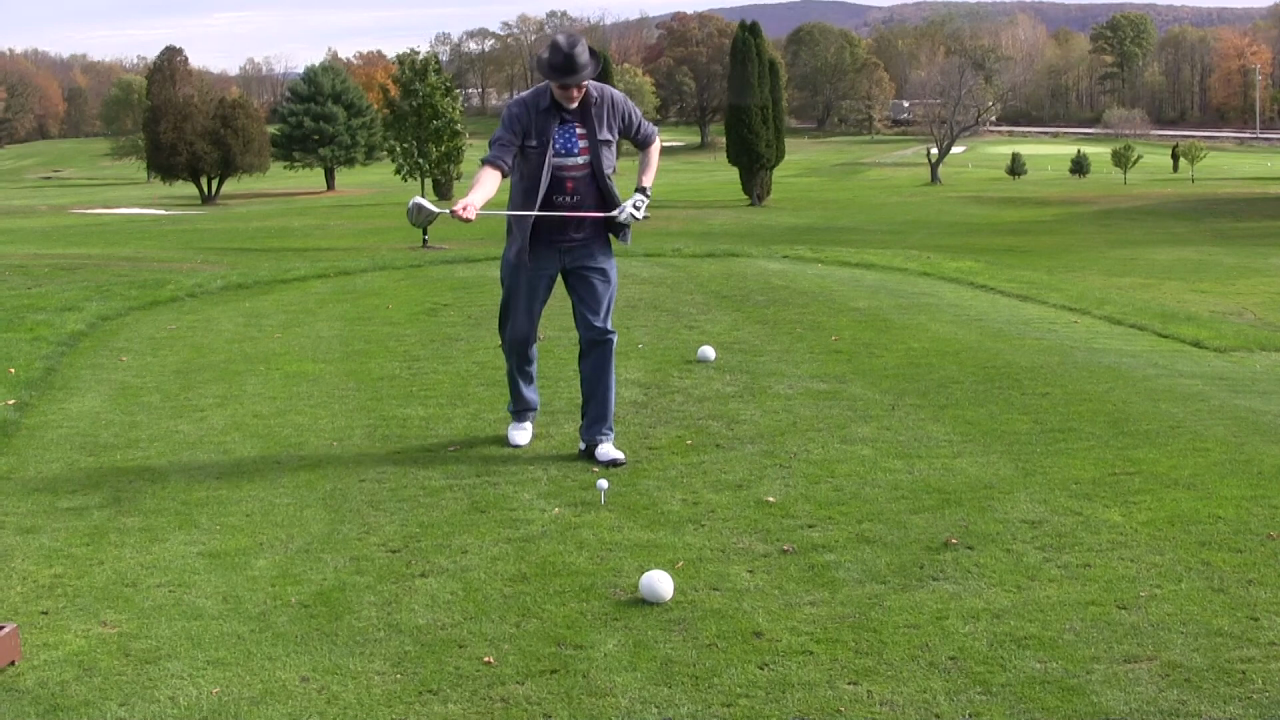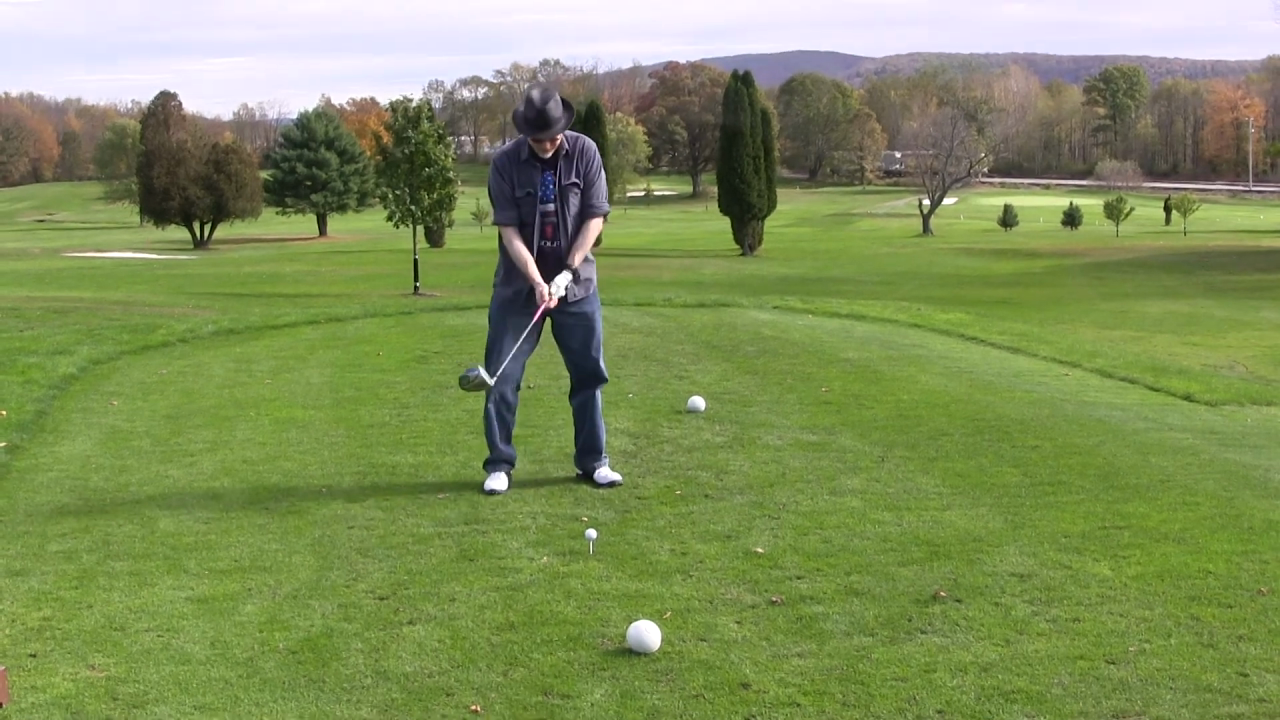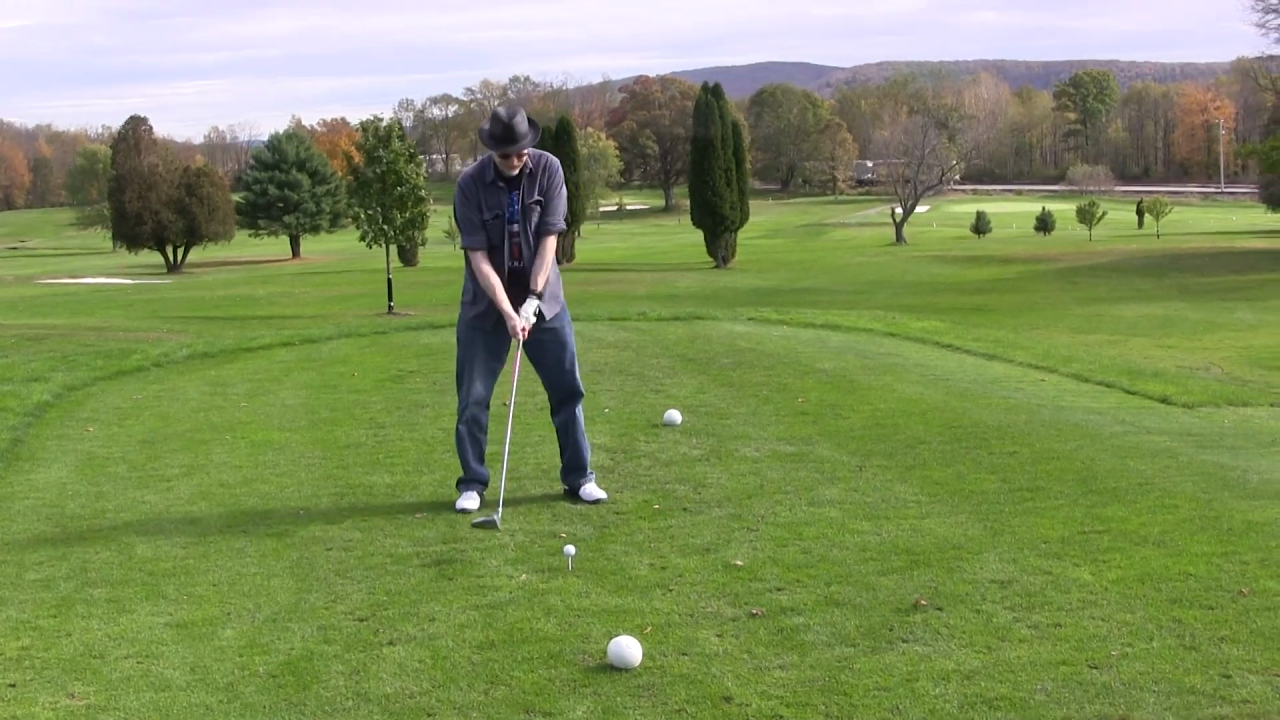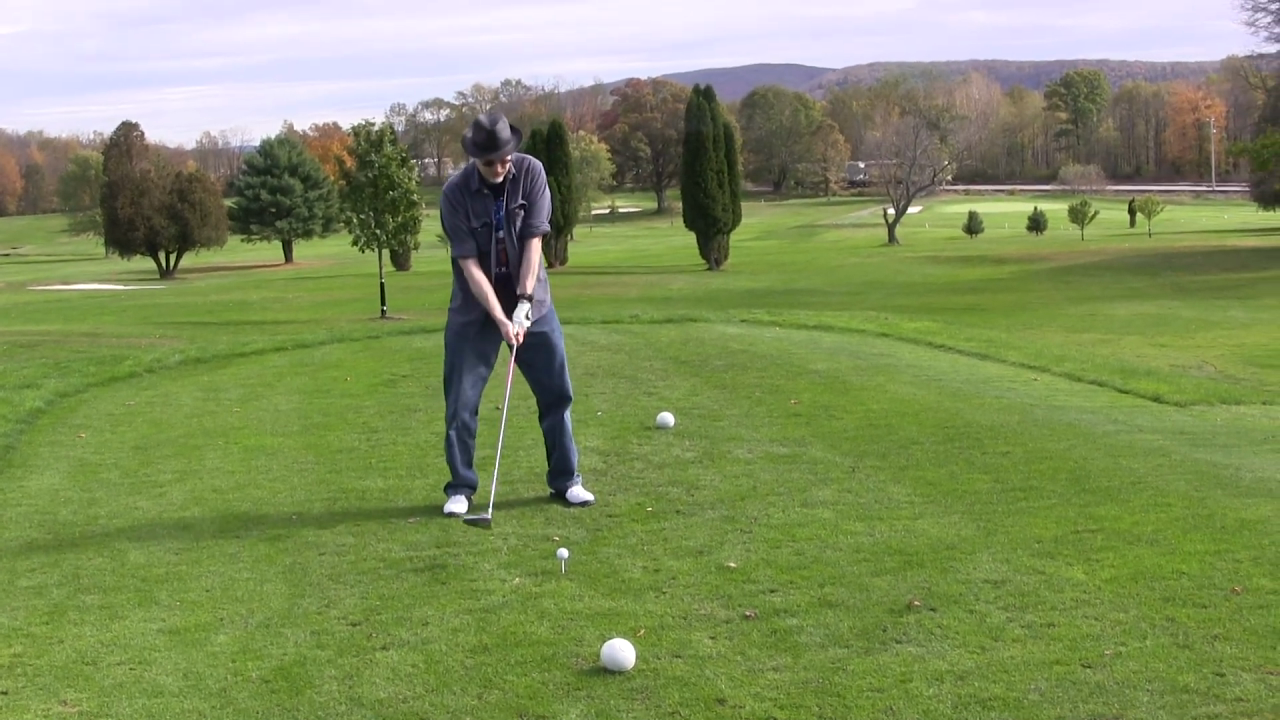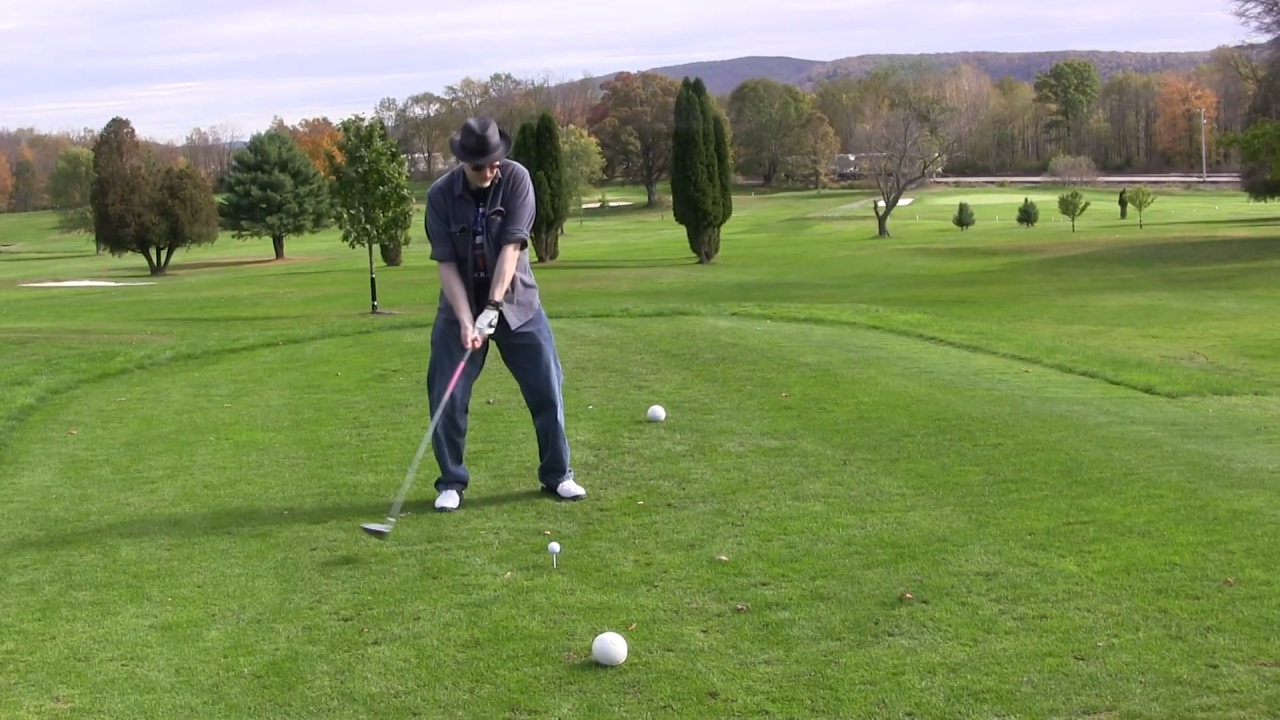
dt=1s
person 1, frame 1
left shoulder: (611, 103)
right shoulder: (521, 110)
left elbow: (651, 141)
right elbow: (497, 163)
left wrist: (642, 192)
right wrist: (473, 200)
left hip: (591, 242)
right hip: (534, 242)
left knee: (598, 335)
right knee: (518, 332)
left ankle: (597, 435)
right ankle: (523, 412)
person 1, frame 2
left shoulder: (585, 151)
right shoulder: (505, 162)
left elbow: (594, 217)
right elbow: (509, 230)
left wrist: (567, 273)
right wrist: (536, 282)
left hip: (575, 280)
right hip: (519, 283)
left knee: (589, 372)
right knee: (503, 375)
left ankle: (592, 460)
right ankle: (499, 463)
person 1, frame 3
left shoulder: (548, 169)
right shoulder: (470, 184)
left elbow: (549, 238)
right elbow: (477, 255)
left wrist: (532, 299)
right wrist: (506, 312)
left hip: (543, 297)
right hip: (486, 303)
left knee: (567, 387)
right knee: (473, 395)
left ankle: (579, 477)
right ankle: (472, 483)
person 1, frame 4
left shoulder: (531, 172)
right shoulder: (455, 192)
left elbow: (533, 241)
right elbow: (469, 263)
left wrist: (523, 303)
right wrist: (500, 318)
left hip: (531, 302)
right hip: (474, 309)
left knee: (557, 391)
right knee: (461, 399)
left ankle: (565, 479)
right ankle: (461, 486)
person 1, frame 5
left shoulder: (517, 179)
right shoulder: (441, 195)
left elbow: (510, 250)
right elbow: (447, 264)
left wrist: (493, 306)
right wrist: (465, 320)
left hip: (517, 304)
right hip: (463, 306)
left knee: (547, 392)
right knee: (447, 397)
left ankle: (557, 474)
right ankle: (452, 481)
